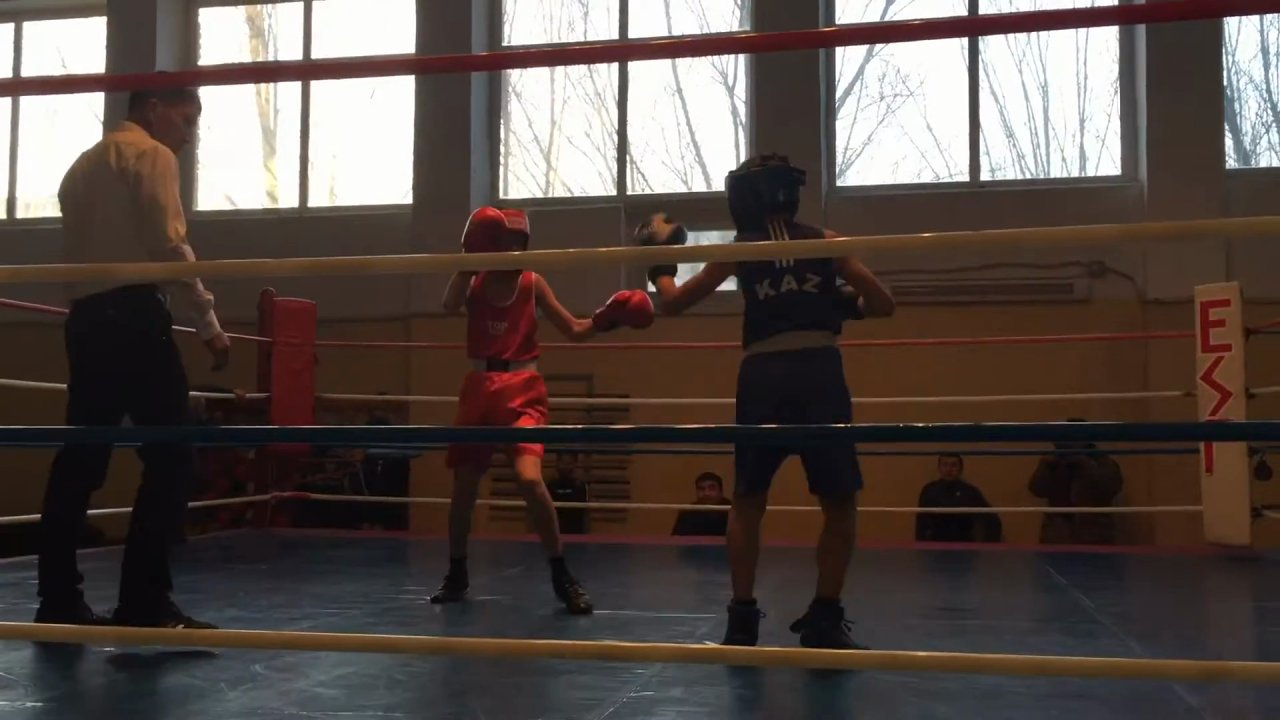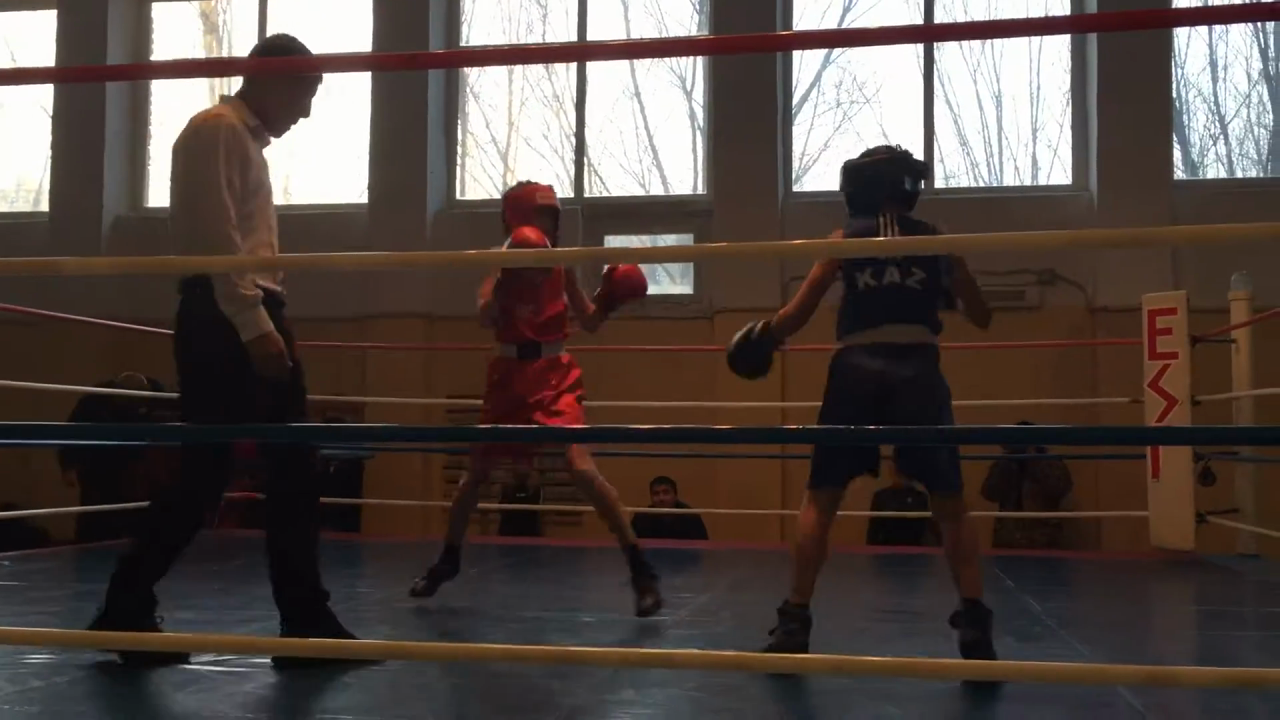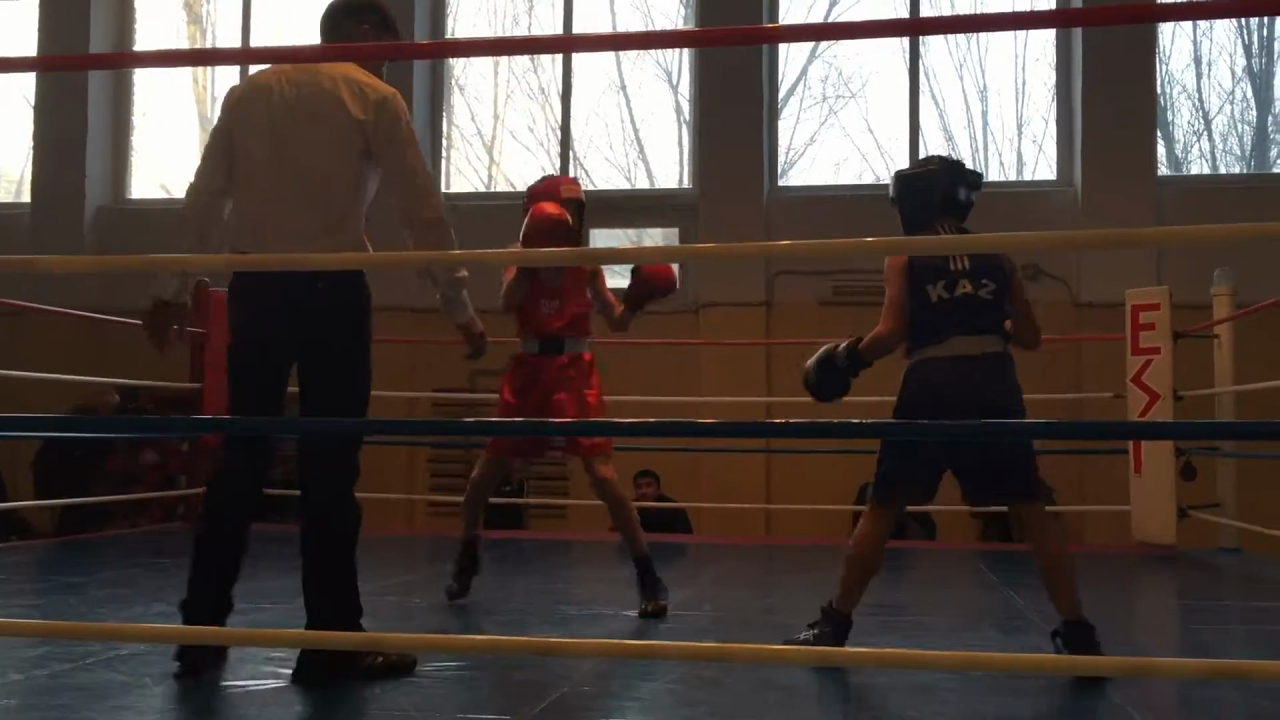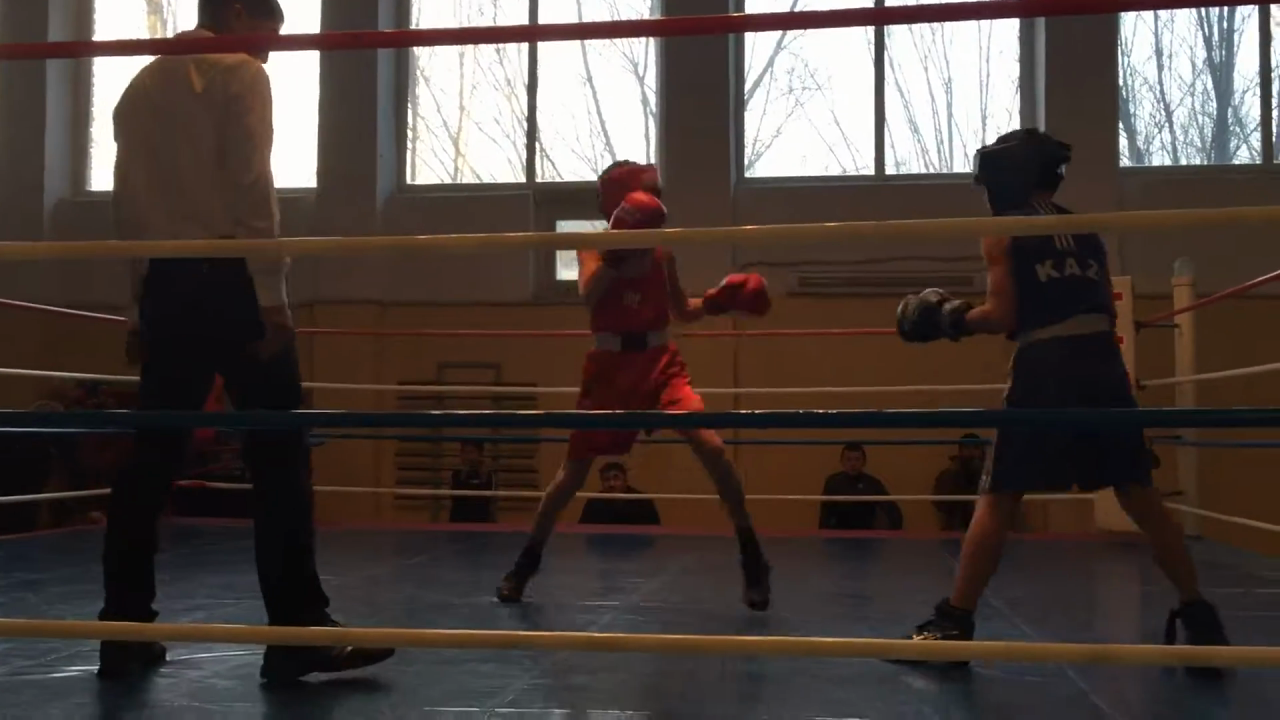
dt=1s
person 1, frame 1
left shoulder: (81, 166)
right shoulder: (150, 155)
left elbow: (78, 254)
right elbow: (168, 244)
right wrist: (207, 322)
left hip: (85, 319)
right hip: (132, 314)
left knee: (80, 458)
right knee: (171, 456)
left ankle: (59, 601)
right ankle: (145, 602)
person 1, frame 2
left shoulder: (248, 142)
right shoulder: (217, 129)
right elbow: (218, 238)
right wrist: (253, 323)
left hip: (257, 319)
right hip: (224, 321)
left knee: (293, 471)
right knee: (203, 474)
left ankle: (305, 620)
right ankle: (125, 612)
person 1, frame 3
left shoulder: (249, 91)
right shoulder: (374, 98)
left elbow: (203, 198)
right elbow: (422, 210)
left wrist: (175, 289)
right wrist: (460, 307)
left hip: (256, 288)
right hip: (330, 290)
left knee: (241, 456)
right knee: (329, 463)
left ankle: (203, 626)
right ankle: (331, 639)
person 1, frame 4
left shoulder: (139, 87)
right shoulder: (238, 72)
left elbow: (127, 208)
right elbow: (250, 190)
left wrist: (141, 304)
right wrist: (271, 294)
left hip: (166, 283)
right hip: (228, 278)
left knee: (153, 453)
right knee: (279, 451)
left ankle: (125, 630)
right ankle: (298, 629)
person 2, frame 1
left shoulder: (739, 251)
right shoulder: (826, 242)
left elbow: (673, 304)
right elbow: (883, 305)
left wrist: (658, 259)
right wrist: (846, 304)
left hip: (763, 378)
right hip: (819, 374)
left knee: (748, 505)
right knee: (840, 505)
left ankle: (743, 616)
right ankle: (824, 619)
person 2, frame 2
left shoulder: (845, 239)
right shoulder: (936, 239)
left elbow: (796, 315)
right elbow: (981, 317)
left wrist: (762, 338)
left hip: (855, 373)
right hip: (919, 375)
left knee: (820, 501)
right knee: (950, 504)
left ankle: (794, 621)
right ankle: (973, 619)
person 2, frame 3
left shoulder: (902, 256)
right shoulder: (996, 254)
left elbow: (891, 334)
right elbow: (1030, 337)
left wrist: (847, 358)
left hip: (931, 384)
right hip: (992, 384)
left knee: (883, 509)
right knee: (1030, 511)
left ankle: (833, 623)
right ankle: (1077, 634)
person 2, frame 4
left shoulder: (1003, 233)
right shoulder: (1086, 231)
left elbow: (1000, 316)
right elbow: (1107, 317)
left wrist: (947, 317)
left hip: (1046, 369)
right hip: (1105, 366)
left knee: (998, 501)
right knee: (1140, 496)
left ankle: (953, 623)
right ankle: (1200, 619)
person 3, frame 1
left shoulder: (532, 283)
right shoulder: (473, 279)
left elbow: (574, 331)
right elbow: (449, 305)
left wrist: (605, 319)
right wrist: (470, 258)
left hip: (522, 390)
right hip: (479, 388)
left knee: (530, 479)
right knee: (464, 489)
left ankle: (562, 576)
right ankle: (456, 575)
person 3, frame 2
left shoulder: (562, 265)
right shoulder: (498, 264)
left elbow: (588, 319)
right elbow: (485, 319)
left wrist: (608, 299)
right wrist: (505, 275)
left hip: (555, 374)
right hip: (508, 374)
left knee: (581, 468)
right knee: (477, 473)
left ankle: (640, 568)
right ankle: (447, 559)
person 3, frame 3
left shoulder: (585, 264)
right shoulder: (519, 256)
left elbow: (617, 321)
right elbow: (508, 304)
left wrist: (636, 298)
right wrist: (529, 257)
left hip: (574, 372)
right hip: (527, 371)
left knee: (603, 475)
right knee: (490, 469)
left ankle: (648, 576)
right ankle: (467, 558)
person 3, frame 4
left shoulder: (662, 252)
right shoulder: (594, 248)
left elbow: (683, 309)
right elbow: (589, 296)
left wrist: (719, 298)
right wrist: (618, 248)
left hip: (661, 364)
right hip: (609, 368)
left knee: (712, 448)
right knee: (572, 475)
left ankle: (750, 554)
right ankle: (527, 561)
